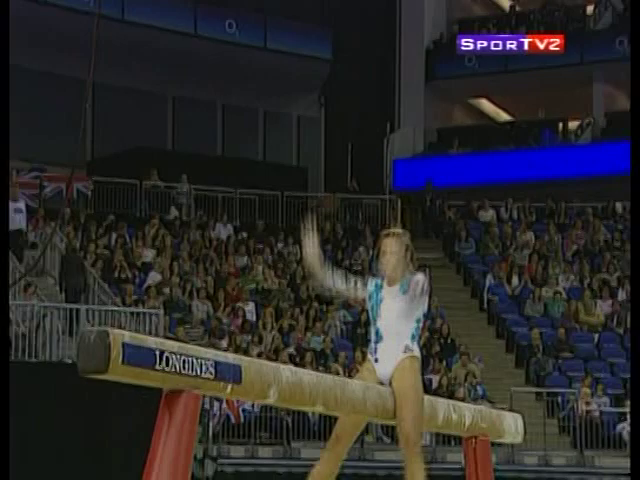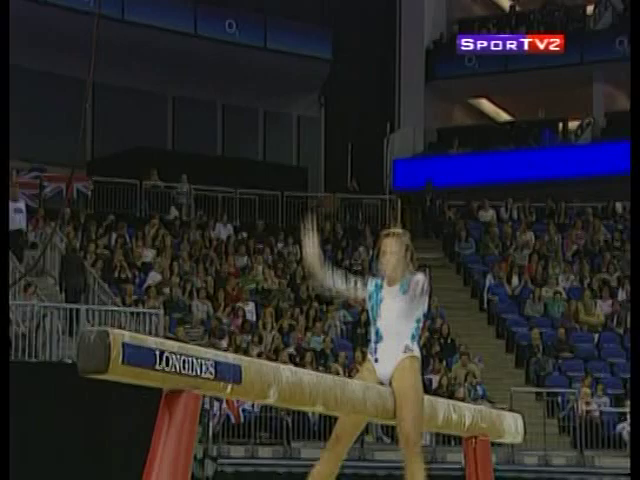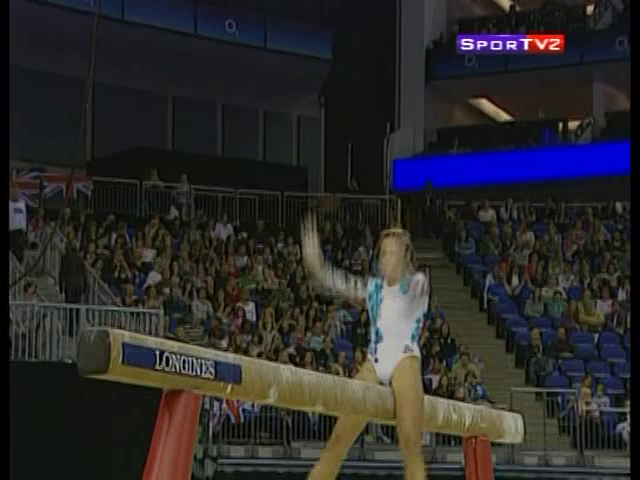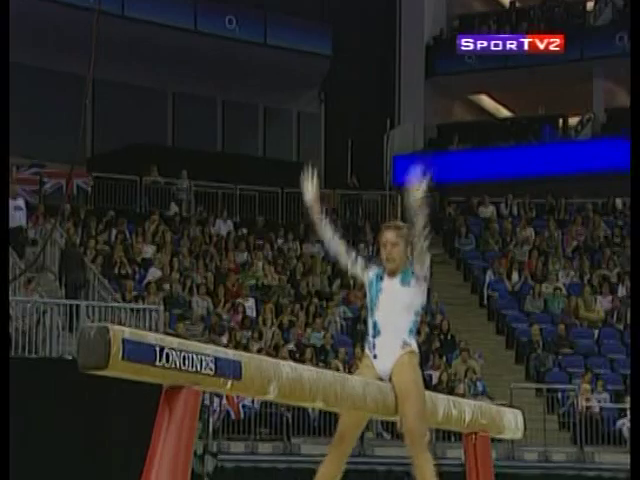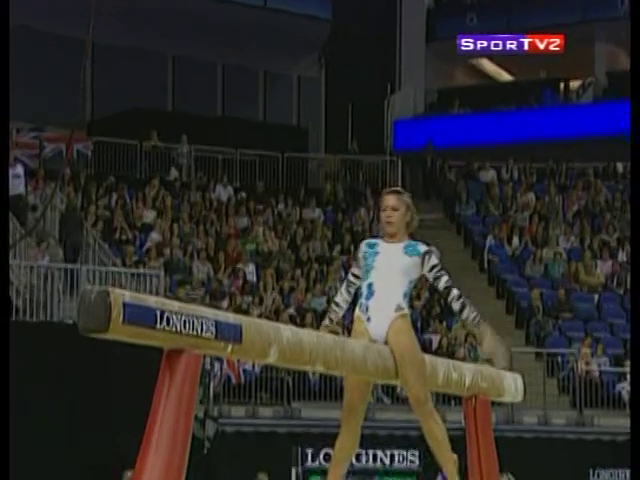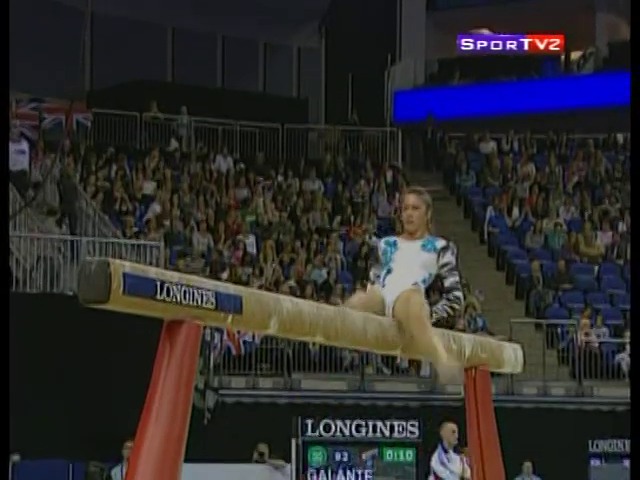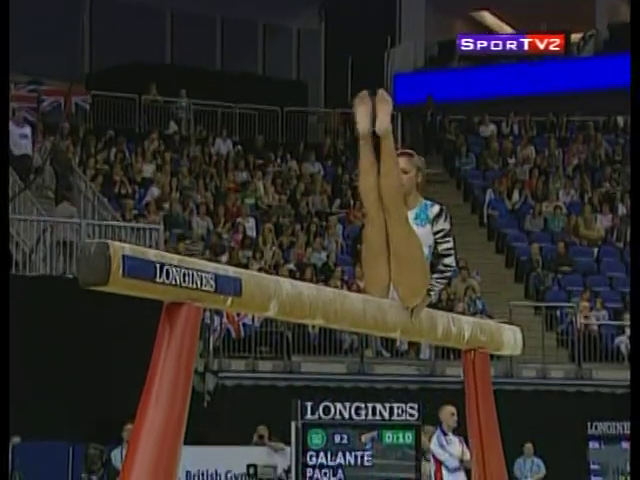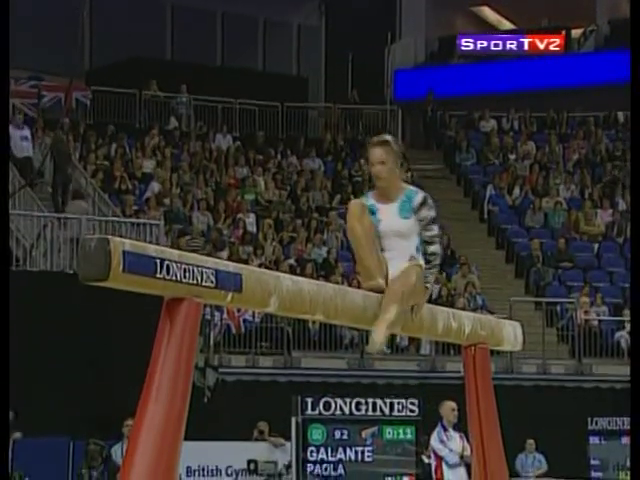
dt=0.4s
person 1, frame 1
left shoulder: (418, 283)
right shoulder: (372, 286)
left elbow: (415, 287)
right elbow: (339, 282)
left wrist: (398, 271)
right wrist: (315, 262)
left hip: (405, 362)
right hip: (374, 364)
left knee: (410, 442)
right knee: (339, 436)
person 1, frame 2
left shoulder: (417, 282)
right shoulder: (372, 286)
left elbow: (416, 286)
right elbow: (340, 283)
left wrist: (397, 269)
right wrist: (315, 262)
left hip: (405, 361)
right hip: (373, 364)
left knee: (410, 442)
right knee: (339, 437)
person 1, frame 3
left shoulder: (418, 282)
right shoulder: (372, 286)
left elbow: (414, 286)
right elbow: (339, 283)
left wrist: (398, 270)
right wrist: (314, 262)
left hip: (405, 362)
right hip: (373, 364)
left knee: (411, 443)
right knee: (338, 438)
person 1, frame 4
left shoulder: (417, 275)
right shoulder: (374, 275)
left elbow: (419, 239)
right elbow: (336, 245)
left wrist: (417, 203)
right wrist: (314, 206)
left hip: (403, 358)
right hip: (373, 359)
left knee: (416, 439)
right knee: (342, 437)
person 1, frame 5
left shoulder: (421, 252)
right shoulder: (367, 247)
left elbow: (450, 290)
right elbow: (348, 287)
left wrist: (483, 330)
right wrist: (329, 321)
left hip: (396, 320)
right hip: (363, 324)
left knee: (422, 405)
right knee: (352, 410)
person 1, frame 6
left shoulder: (440, 246)
right shoulder: (385, 244)
left elbow: (456, 295)
left wrist: (429, 316)
right wrist: (372, 292)
left hip: (408, 294)
right hip: (378, 294)
left knee: (413, 315)
right knee: (352, 308)
left ankle: (442, 361)
person 1, frame 7
left shoulder: (434, 212)
right shoulder: (391, 208)
left elbow: (448, 259)
left wrist: (428, 293)
left hip: (412, 289)
right hip: (380, 288)
left knee: (393, 211)
right knee: (372, 206)
person 1, frame 8
left shoulder: (418, 199)
right shoulder: (367, 203)
left elbow: (433, 247)
left wrist: (424, 288)
right wrist: (370, 273)
left hip: (409, 272)
right hip: (376, 273)
left knee: (396, 292)
right knee: (355, 207)
left ankle: (380, 332)
right ankle: (376, 277)
